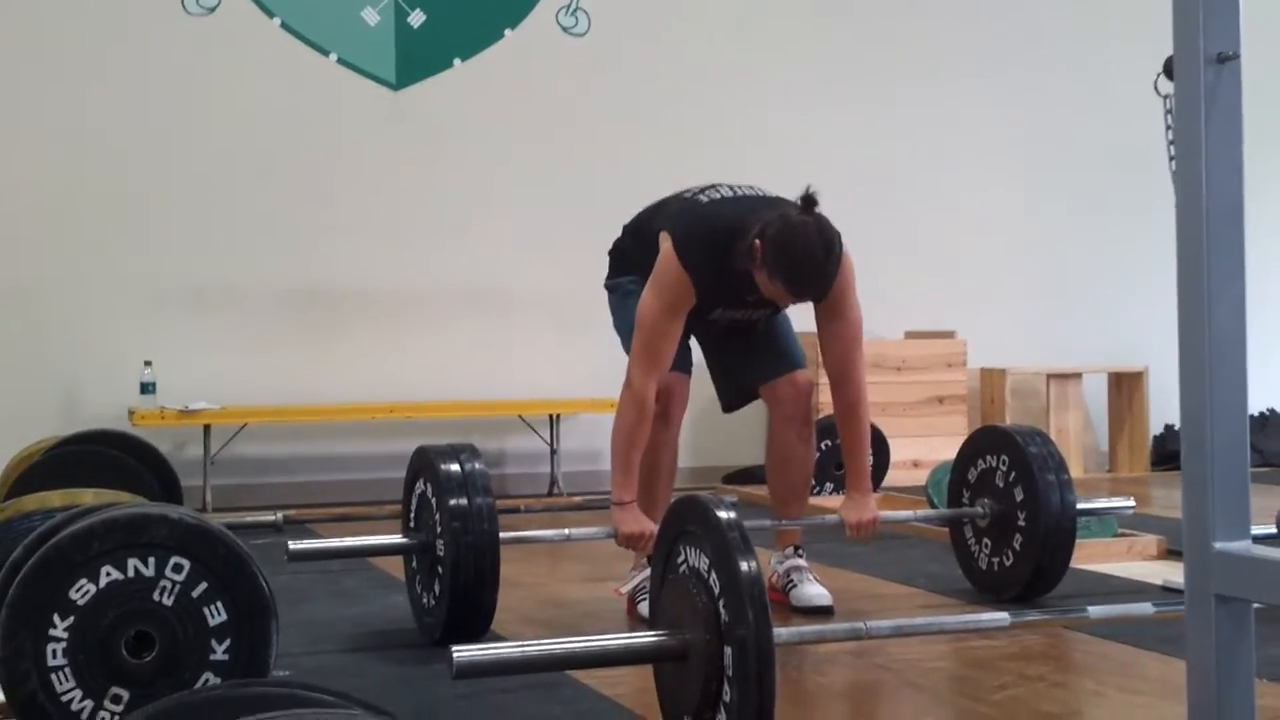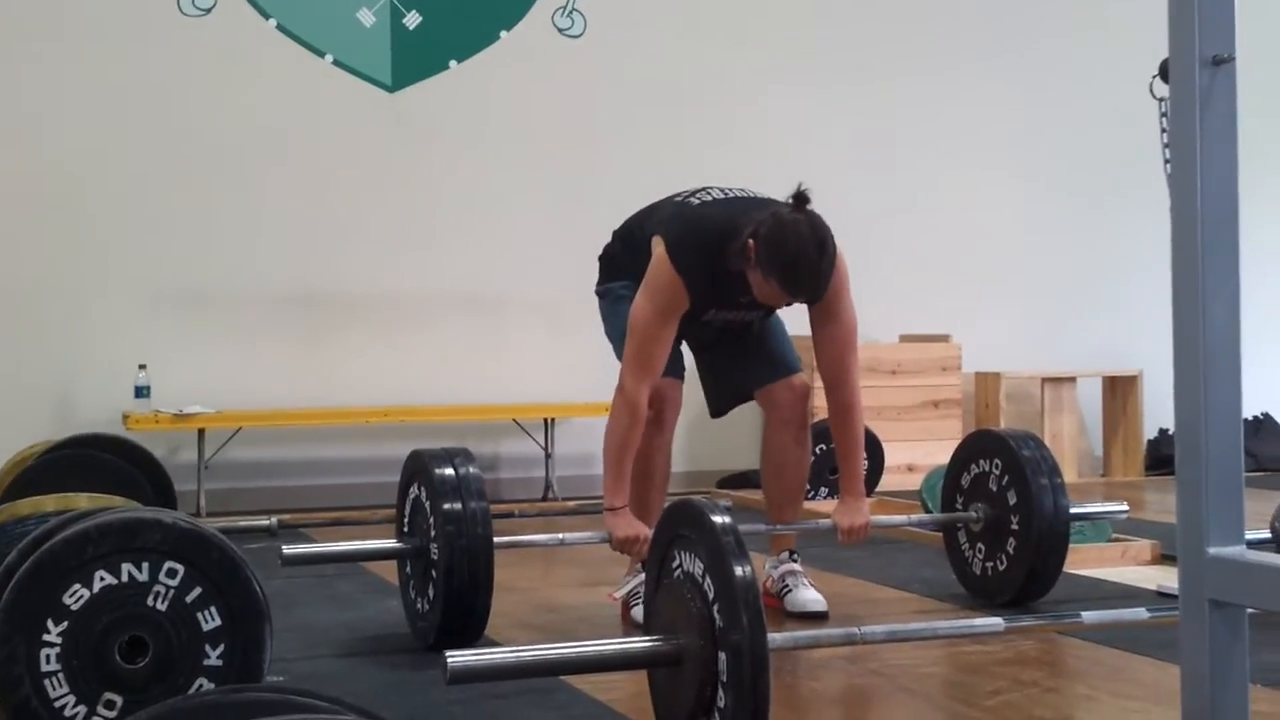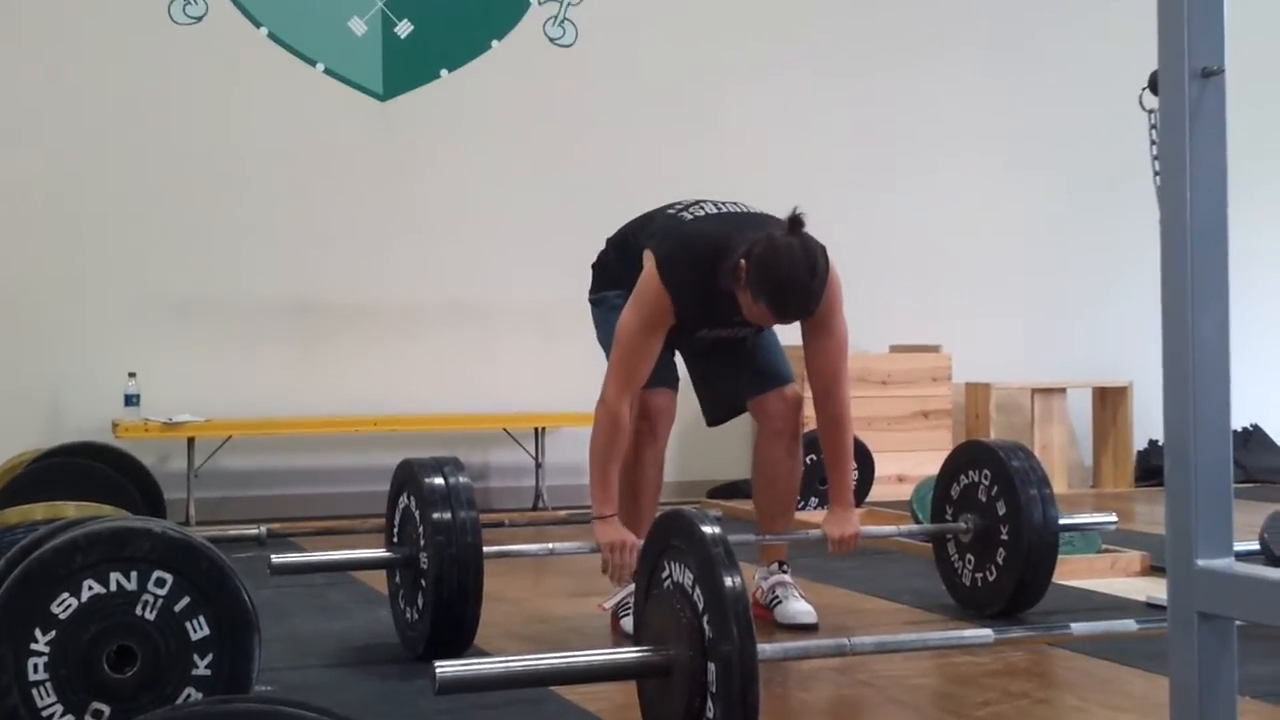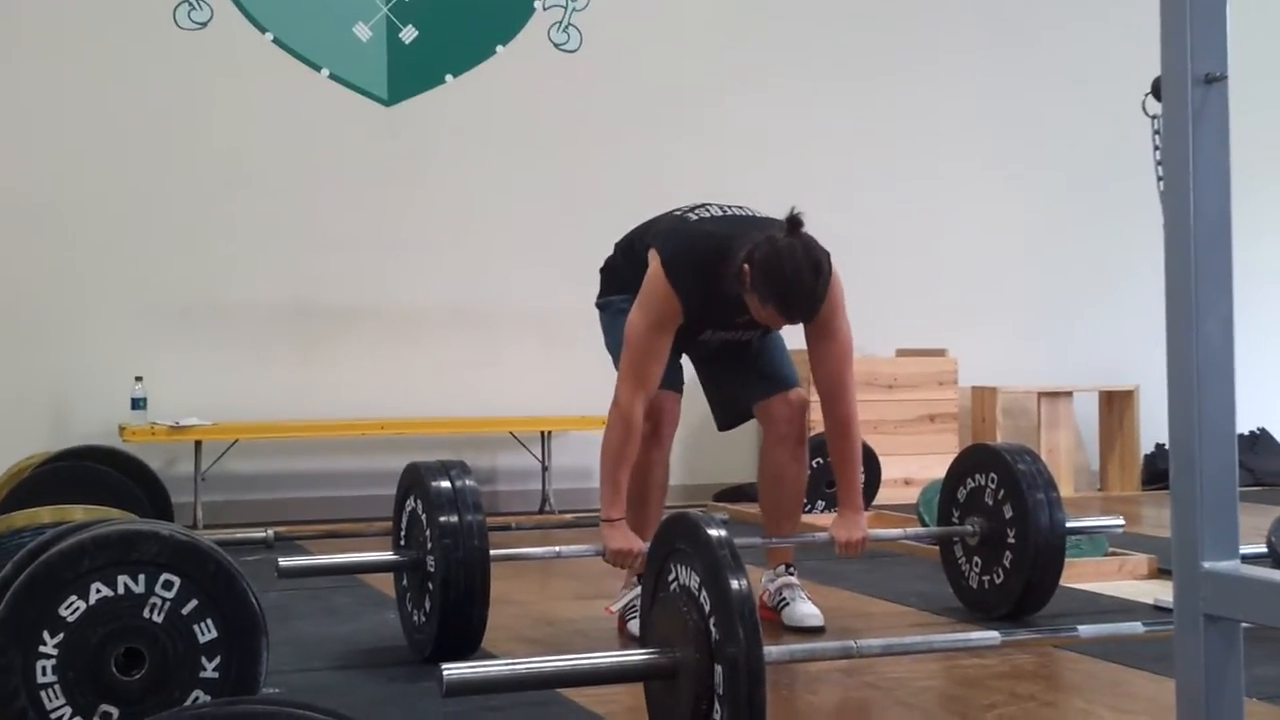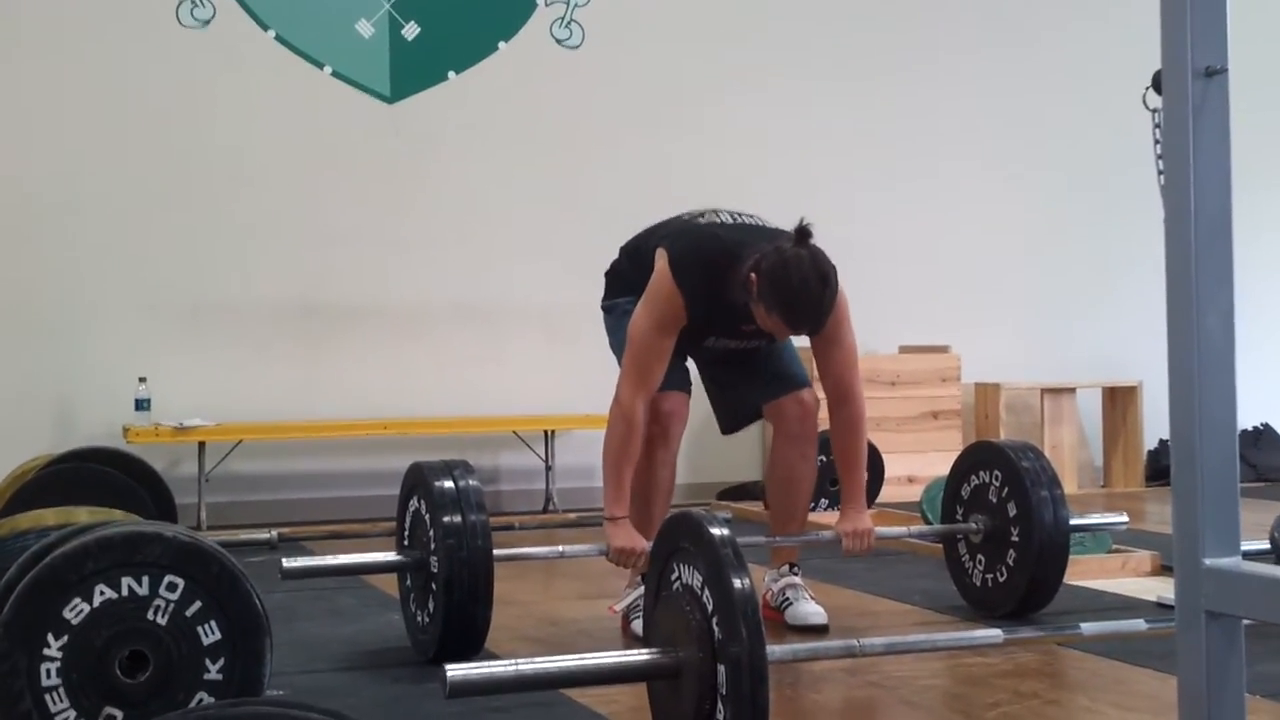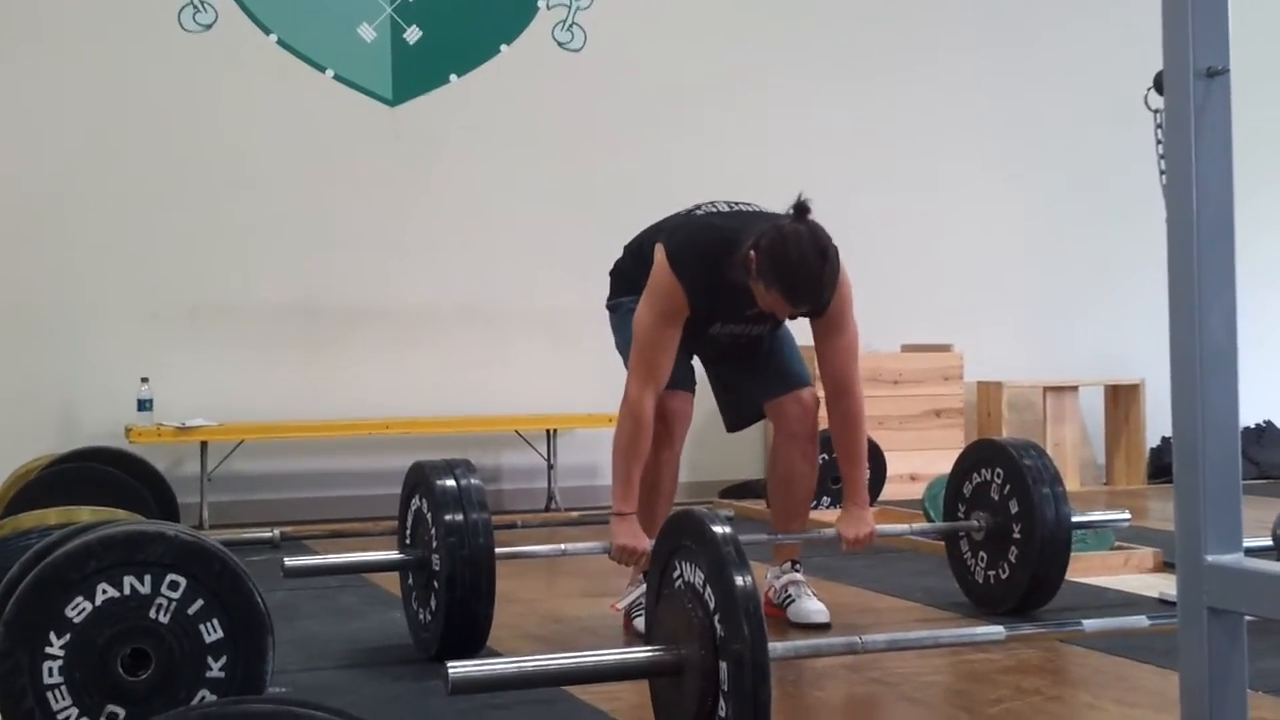
dt=0.3s
person 1, frame 1
left shoulder: (827, 261)
right shoulder: (687, 252)
left elbow: (847, 380)
right elbow: (642, 382)
left wrist: (859, 490)
right wrist: (624, 502)
left hip: (739, 300)
right hip: (644, 276)
left knee: (795, 392)
right knee: (669, 392)
left ankle: (788, 561)
right ankle: (648, 570)
person 1, frame 2
left shoulder: (823, 263)
right shoulder: (680, 254)
left elbow: (841, 382)
right elbow: (634, 386)
left wrist: (853, 494)
right wrist: (617, 507)
left hip: (730, 303)
right hip: (635, 281)
left knee: (790, 395)
right knee: (662, 398)
left ankle: (783, 567)
right ankle: (642, 575)
person 1, frame 3
left shoulder: (815, 276)
right shoulder: (671, 271)
left elbow: (831, 395)
right elbow: (615, 399)
left wrist: (842, 504)
right wrist: (606, 517)
left hip: (723, 313)
right hip: (628, 288)
left knee: (783, 406)
right knee: (654, 408)
left ankle: (773, 577)
right ankle: (633, 587)
person 1, frame 4
left shoulder: (815, 281)
right shoulder: (673, 271)
left elbow: (837, 396)
right elbow: (630, 399)
left wrist: (851, 509)
right wrist: (614, 520)
left hip: (730, 319)
right hip: (634, 293)
left knee: (788, 409)
right knee: (658, 413)
left ankle: (780, 580)
right ankle: (639, 588)
person 1, frame 5
left shoulder: (819, 288)
right shoulder: (680, 274)
left elbow: (846, 400)
right elbow: (630, 399)
left wrist: (855, 505)
right wrist: (617, 519)
left hip: (734, 322)
right hip: (639, 296)
left knee: (799, 408)
right knee: (665, 412)
left ankle: (783, 579)
right ankle: (643, 586)
person 1, frame 6
left shoulder: (825, 278)
right shoulder: (680, 264)
left elbow: (844, 392)
right elbow: (642, 394)
left wrist: (856, 505)
right wrist: (623, 515)
left hip: (742, 321)
right hip: (645, 296)
left knee: (800, 408)
right knee: (672, 411)
left ankle: (785, 577)
right ankle: (645, 586)
